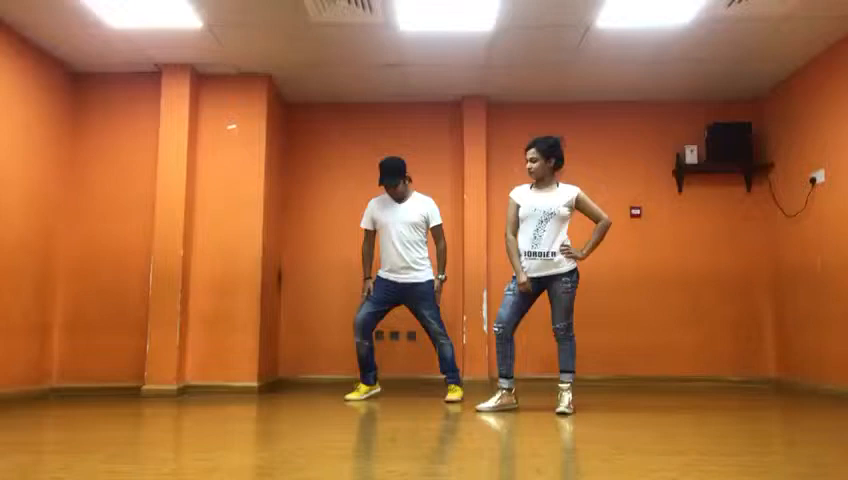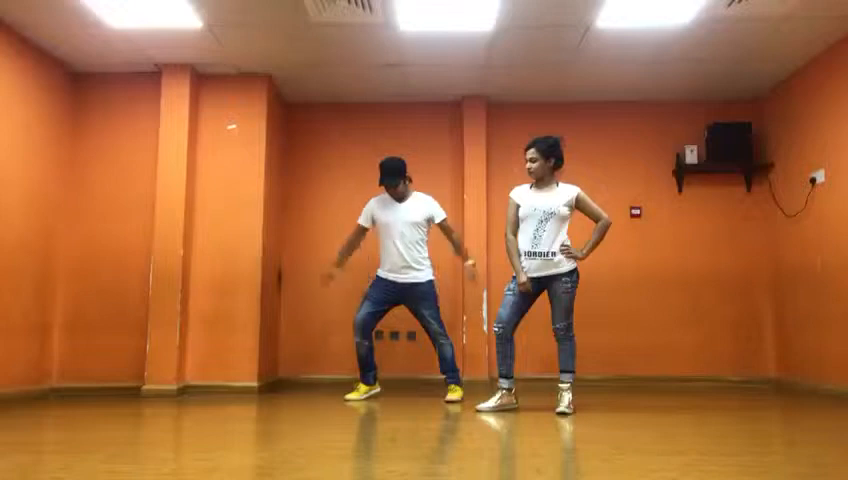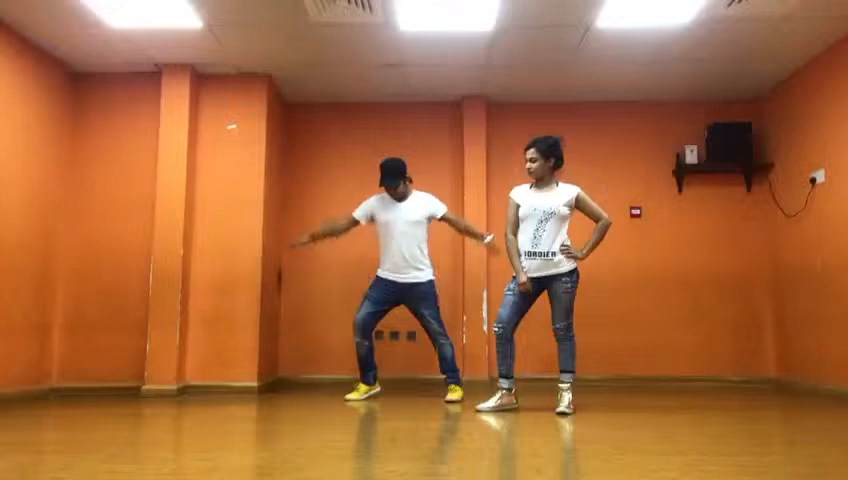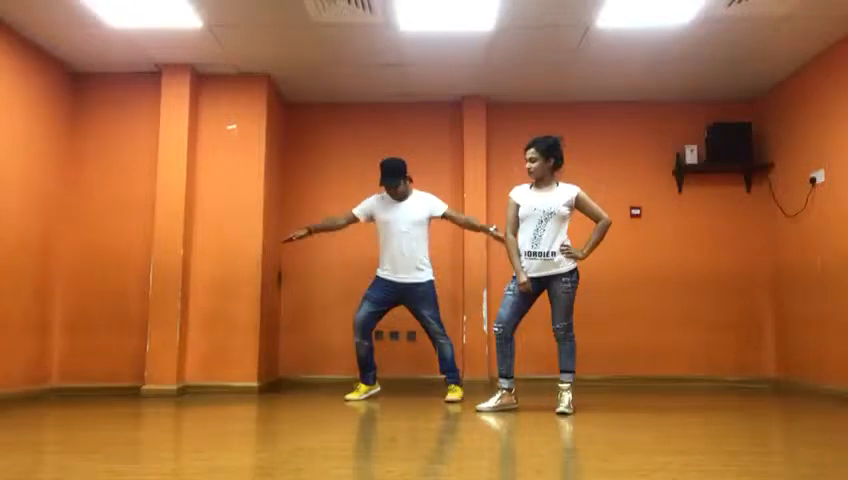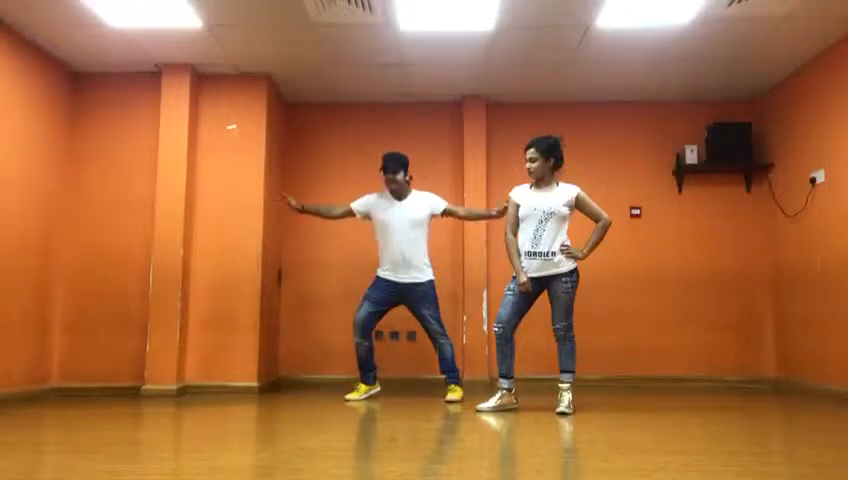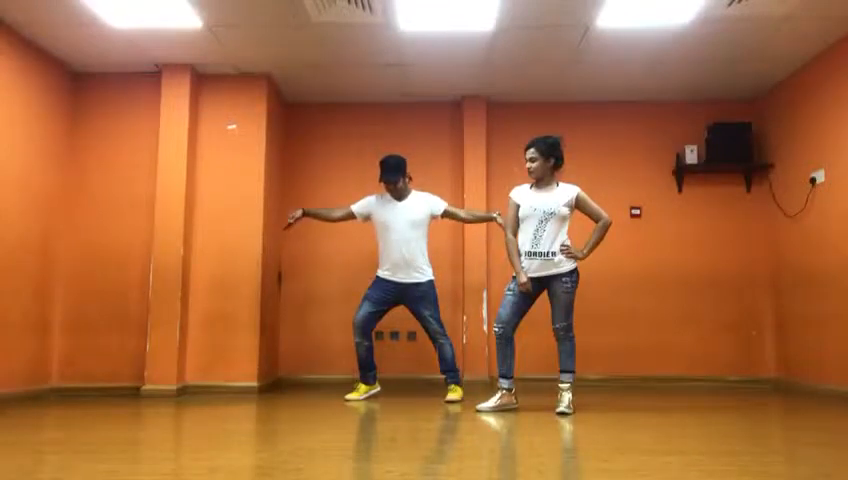
dt=0.2s
person 1, frame 1
left shoulder: (570, 193)
right shoulder: (518, 193)
left elbow: (604, 221)
right elbow: (510, 235)
left wrist: (584, 252)
right wrist: (519, 273)
left hip: (561, 273)
right hip: (527, 274)
left knee: (563, 331)
right knee: (502, 327)
left ankle: (565, 394)
right ankle: (506, 393)
person 1, frame 2
left shoulder: (570, 193)
right shoulder: (518, 193)
left elbow: (604, 220)
right elbow: (510, 235)
left wrist: (584, 252)
right wrist: (520, 273)
left hip: (561, 272)
right hip: (527, 274)
left knee: (563, 331)
right knee: (502, 327)
left ankle: (566, 393)
right ankle: (506, 393)
person 1, frame 3
left shoulder: (570, 193)
right shoulder: (519, 193)
left elbow: (604, 220)
right elbow: (510, 235)
left wrist: (584, 252)
right wrist: (519, 273)
left hip: (561, 272)
right hip: (527, 273)
left knee: (563, 331)
right knee: (502, 327)
left ankle: (566, 393)
right ankle: (506, 393)
person 1, frame 4
left shoulder: (570, 192)
right shoulder: (518, 193)
left elbow: (604, 220)
right elbow: (510, 235)
left wrist: (584, 252)
right wrist: (519, 273)
left hip: (561, 273)
right hip: (527, 273)
left knee: (563, 331)
right knee: (502, 327)
left ankle: (566, 393)
right ankle: (506, 393)
person 1, frame 5
left shoulder: (570, 192)
right shoulder: (518, 193)
left elbow: (604, 220)
right elbow: (510, 235)
left wrist: (584, 252)
right wrist: (519, 273)
left hip: (561, 272)
right hip: (527, 273)
left knee: (563, 331)
right knee: (502, 327)
left ankle: (566, 393)
right ankle: (506, 393)
person 1, frame 6
left shoulder: (570, 193)
right shoulder: (518, 193)
left elbow: (604, 220)
right elbow: (510, 235)
left wrist: (584, 252)
right wrist: (519, 273)
left hip: (561, 272)
right hip: (527, 273)
left knee: (563, 331)
right knee: (502, 327)
left ankle: (566, 393)
right ankle: (506, 393)
person 2, frame 1
left shoulder: (426, 204)
right shoulder: (375, 205)
left elbow: (440, 241)
right elbow: (368, 242)
left wrist: (440, 276)
right wrist: (367, 277)
left hip: (420, 282)
right hip: (386, 280)
left knee: (437, 332)
right knee: (361, 324)
left ankle: (454, 384)
right ankle: (368, 383)
person 2, frame 2
left shoulder: (426, 203)
right shoulder: (375, 205)
left elbow: (449, 232)
right elbow: (357, 236)
left wrist: (466, 259)
right wrist: (338, 264)
left hip: (420, 282)
right hip: (386, 280)
left knee: (437, 332)
right knee: (361, 324)
left ankle: (454, 384)
right ankle: (368, 383)
person 2, frame 3
left shoulder: (426, 201)
right shoulder: (374, 203)
left elbow: (455, 222)
right elbow: (345, 224)
left wrist: (483, 238)
right wrist: (312, 237)
left hip: (420, 281)
right hip: (386, 280)
left knee: (437, 332)
right knee: (361, 324)
left ankle: (454, 384)
right ankle: (368, 382)
person 2, frame 4
left shoulder: (427, 201)
right shoulder: (375, 202)
left elbow: (459, 219)
right elbow: (342, 221)
left wrist: (489, 230)
right wrist: (309, 230)
left hip: (420, 282)
right hip: (385, 280)
left knee: (437, 332)
right knee: (361, 324)
left ankle: (454, 384)
right ankle: (368, 382)
person 2, frame 5
left shoulder: (426, 200)
right shoulder: (373, 201)
left elbow: (460, 212)
right elbow: (336, 211)
left wrist: (491, 213)
right wrist: (302, 208)
left hip: (420, 281)
right hip: (386, 280)
left knee: (437, 332)
right knee: (360, 323)
left ankle: (454, 384)
right ankle: (368, 382)
person 2, frame 6
left shoulder: (426, 201)
right shoulder: (373, 203)
left elbow: (462, 215)
right elbow: (337, 214)
left wrist: (491, 216)
right wrist: (304, 212)
left hip: (420, 282)
right hip: (386, 280)
left knee: (437, 332)
right knee: (360, 324)
left ankle: (454, 384)
right ankle: (368, 382)
